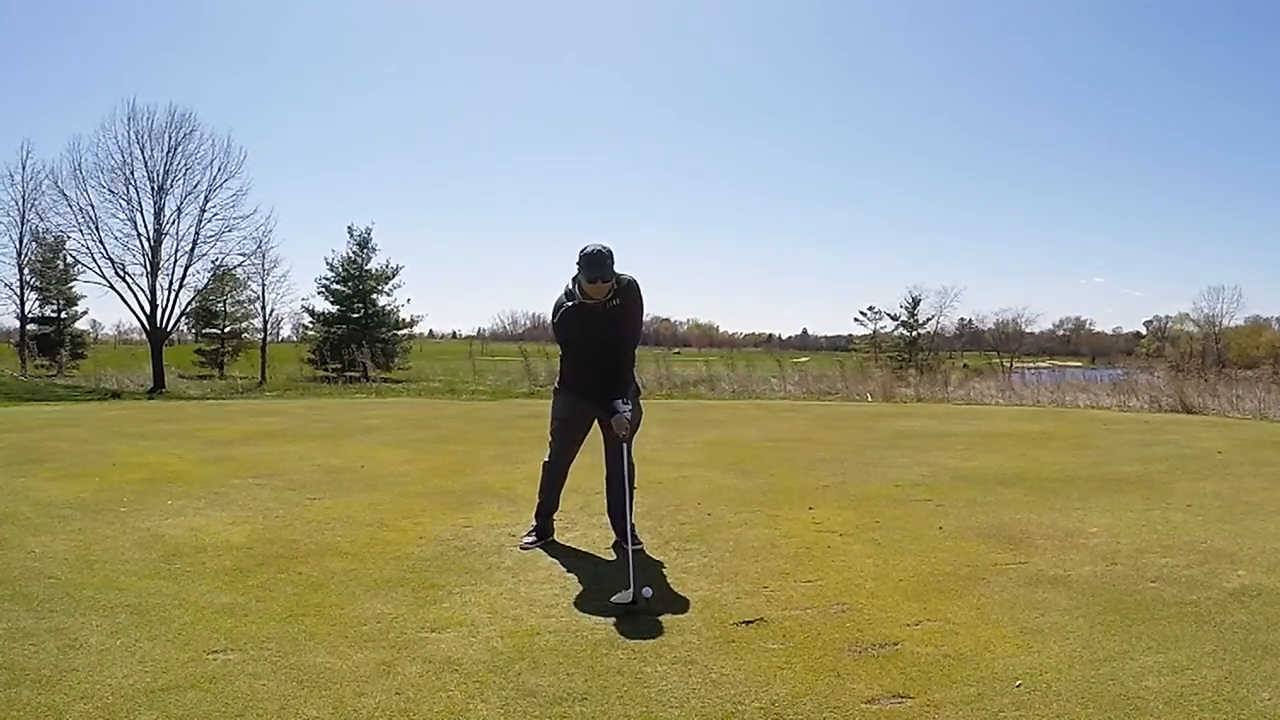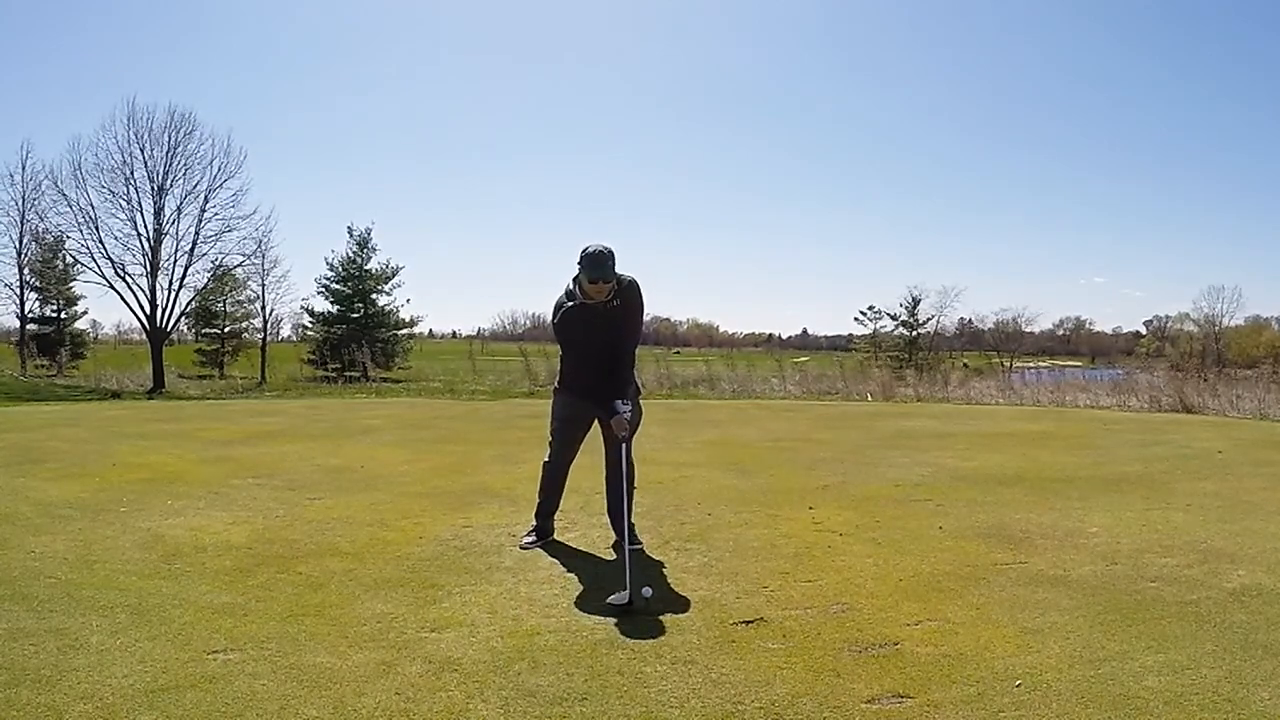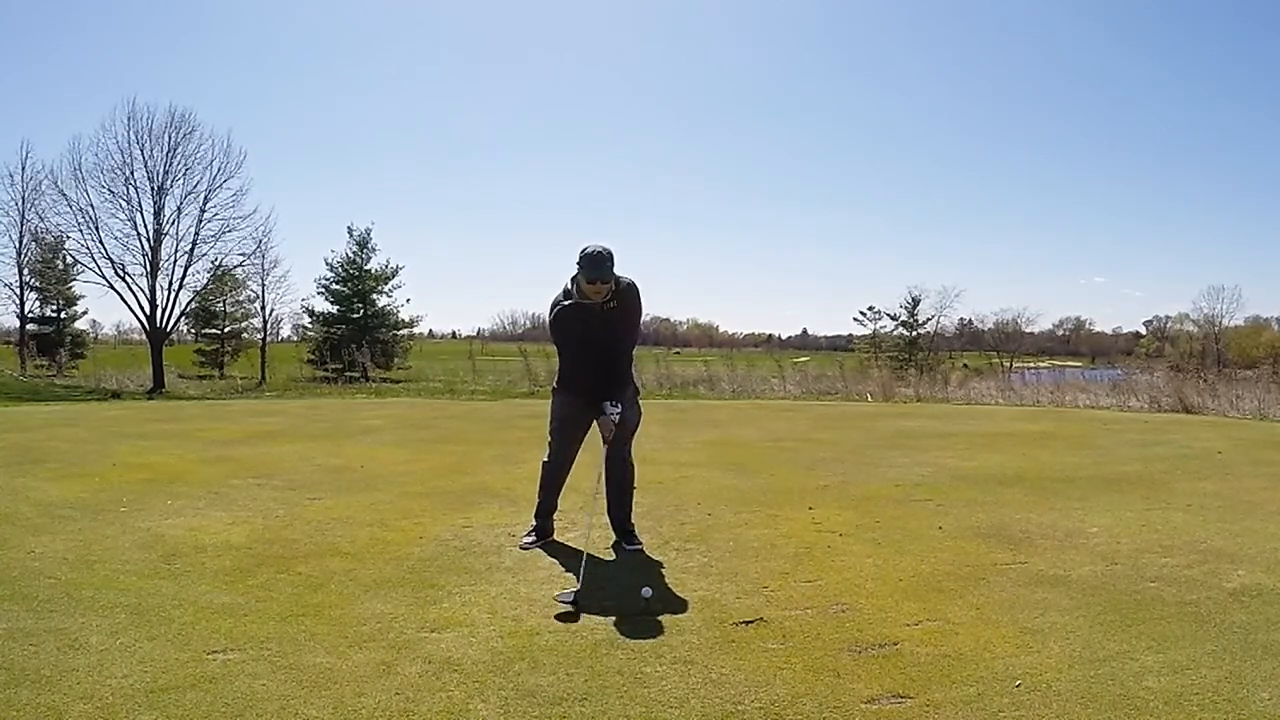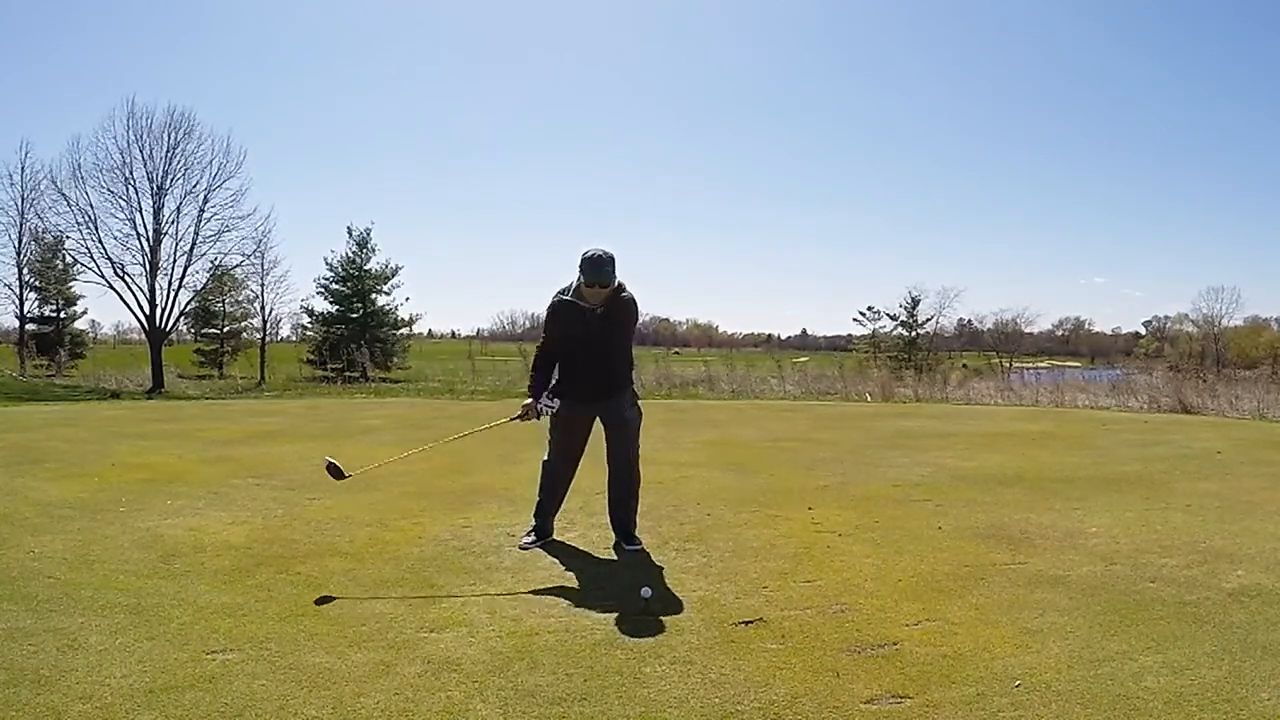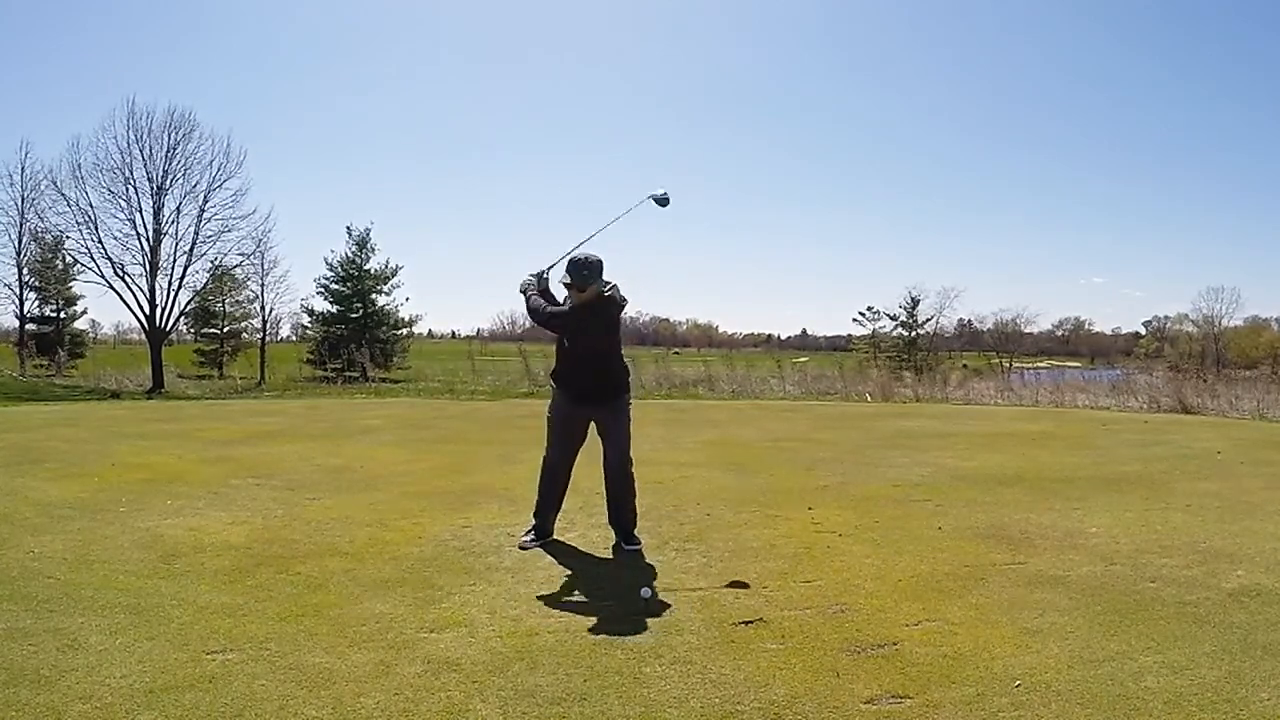
dt=0.4s
person 1, frame 1
left shoulder: (629, 290)
right shoulder: (565, 311)
left elbow: (628, 347)
right elbow: (582, 366)
left wrist: (622, 400)
right wrist: (612, 409)
left hip: (620, 390)
right hip: (576, 392)
left knee: (620, 459)
right knee: (558, 457)
left ankle: (623, 528)
right ankle: (543, 525)
person 1, frame 2
left shoulder: (629, 291)
right shoulder: (566, 311)
left elbow: (628, 348)
right elbow: (581, 366)
left wrist: (621, 400)
right wrist: (610, 410)
left hip: (620, 391)
right hip: (576, 392)
left knee: (620, 460)
right knee: (558, 457)
left ankle: (623, 527)
right ankle: (543, 525)
person 1, frame 3
left shoulder: (628, 293)
right shoulder: (563, 310)
left elbow: (623, 350)
right elbow: (574, 365)
left wrist: (613, 402)
right wrist: (595, 411)
left hip: (618, 391)
right hip: (573, 393)
left knee: (620, 460)
right knee: (557, 459)
left ankle: (623, 527)
right ankle: (542, 526)
person 1, frame 4
left shoulder: (624, 306)
right shoulder: (562, 305)
left elbow: (586, 356)
right elbow: (548, 350)
left wrist: (552, 394)
right wrist: (536, 394)
left hip: (616, 393)
right hip: (573, 393)
left knee: (625, 462)
right knee: (558, 460)
left ankle: (625, 530)
right ankle: (542, 526)
person 1, frame 5
left shoulder: (599, 312)
right shoulder: (580, 304)
left elbow: (541, 313)
left wrist: (531, 287)
right wrist: (542, 287)
left hip: (610, 397)
right hip: (570, 395)
left knee: (618, 463)
right knee: (555, 460)
left ankle: (625, 530)
right ankle: (542, 526)
